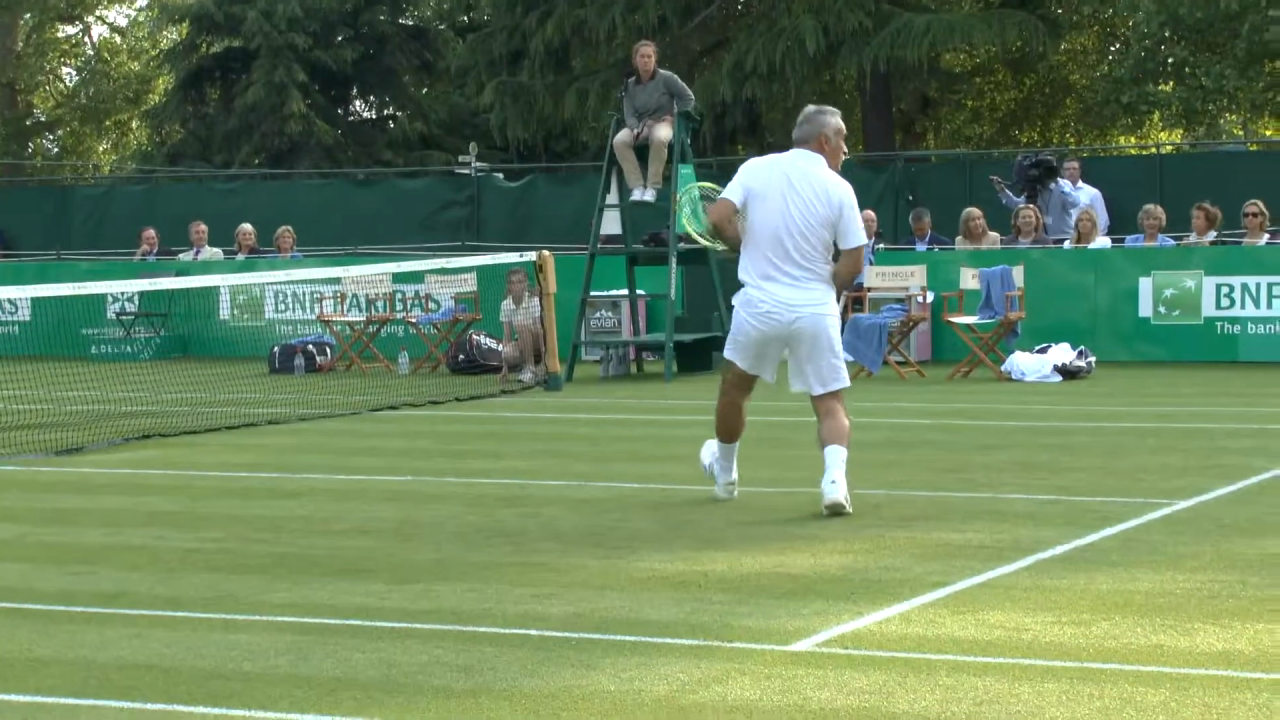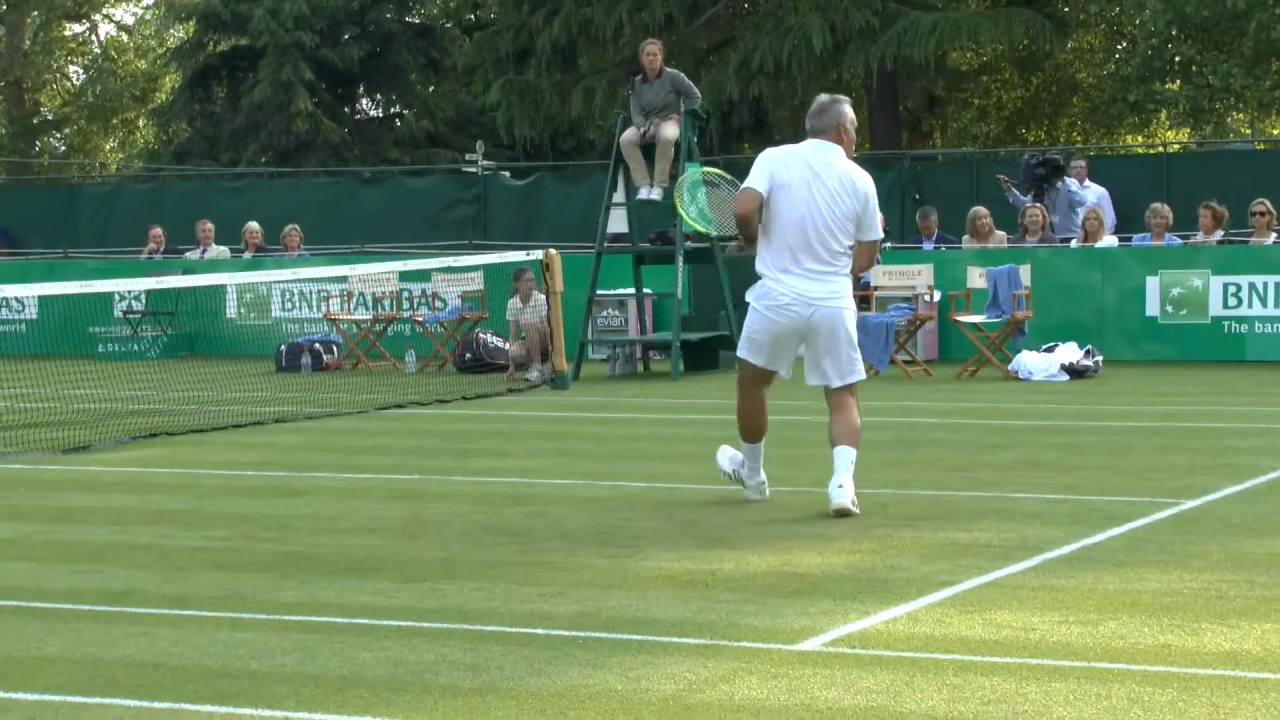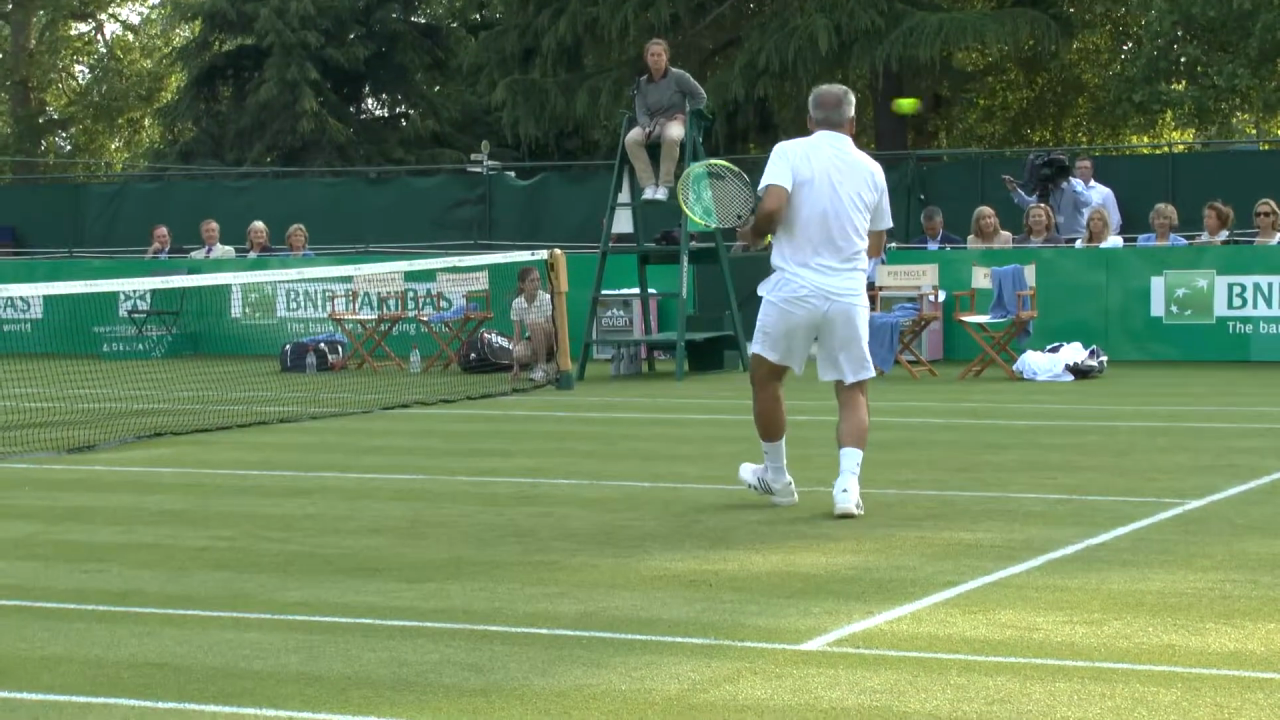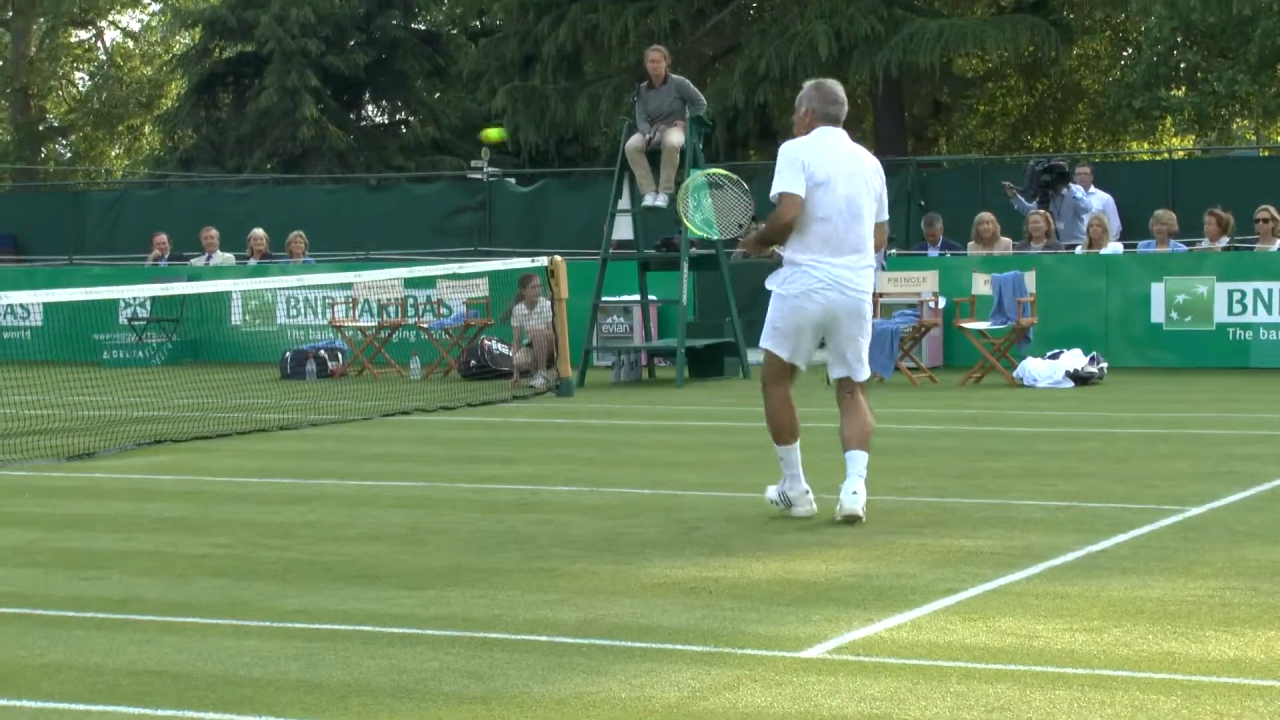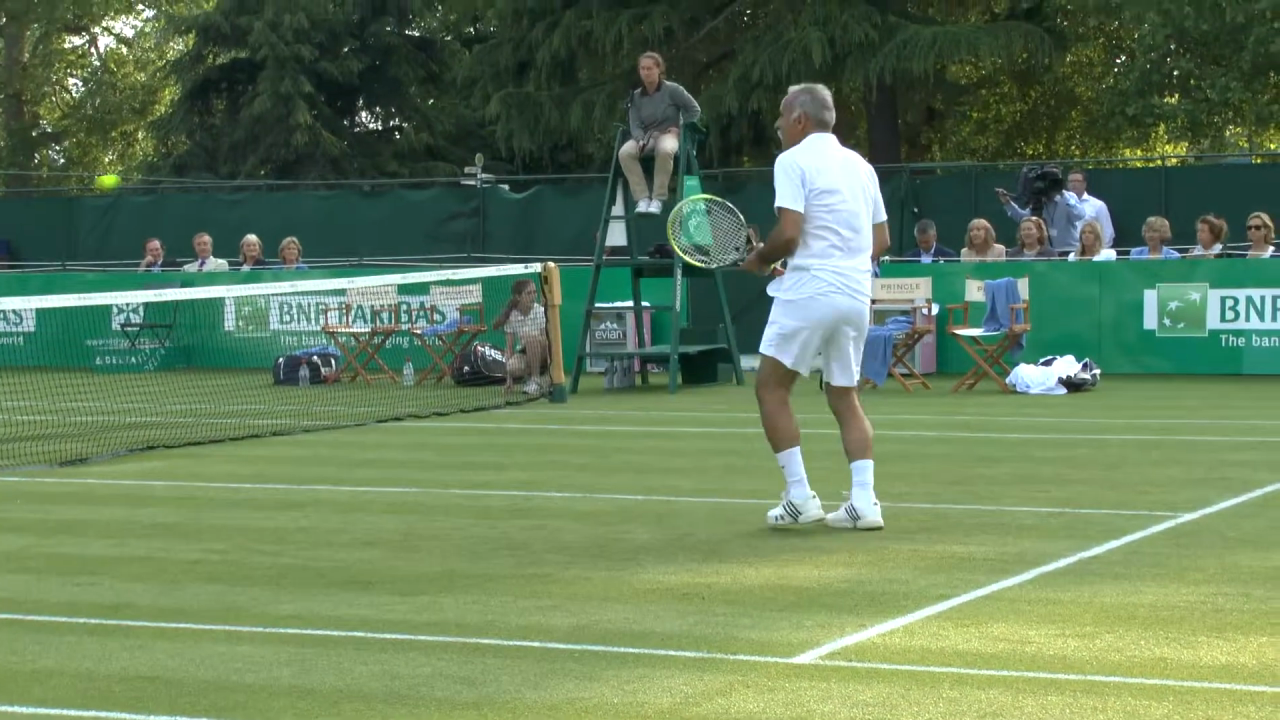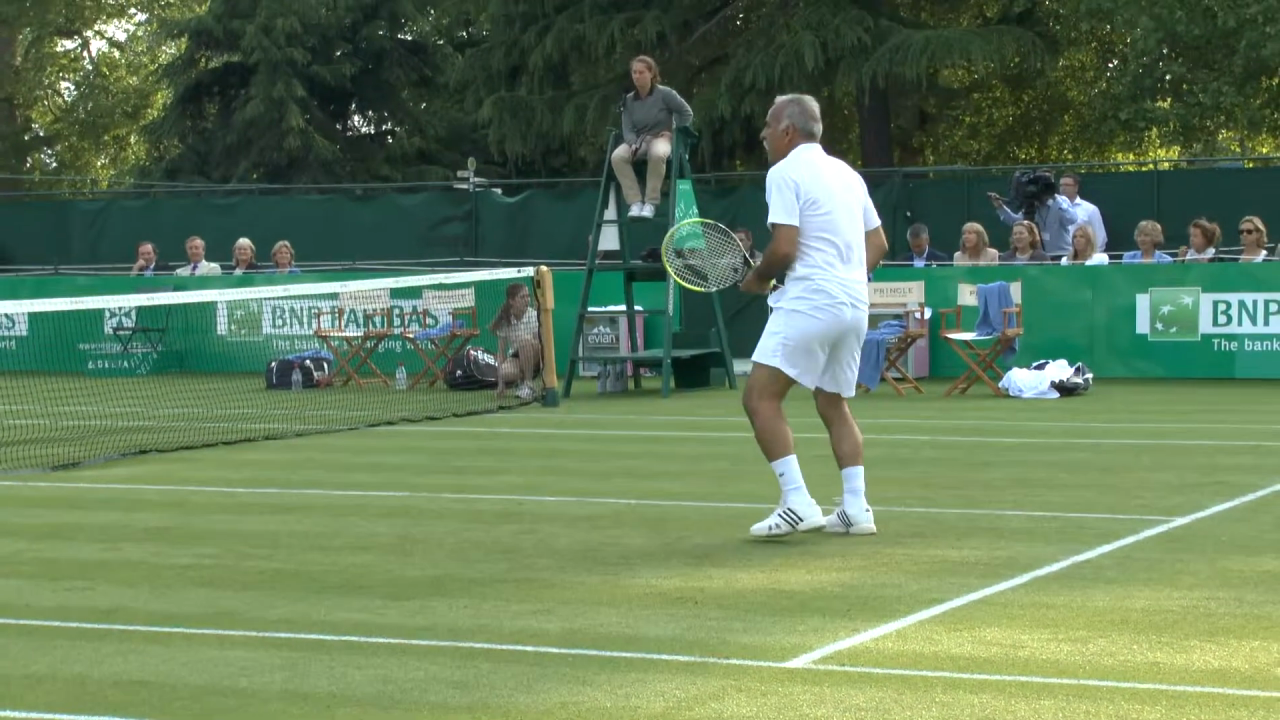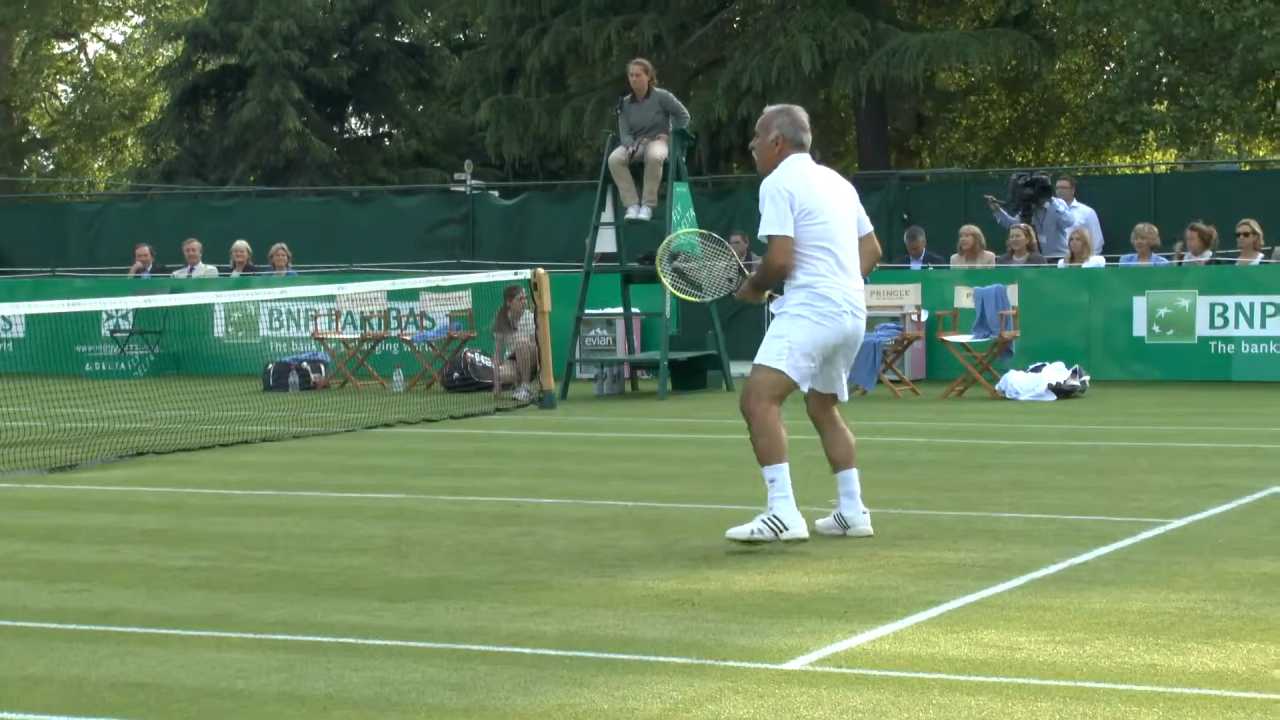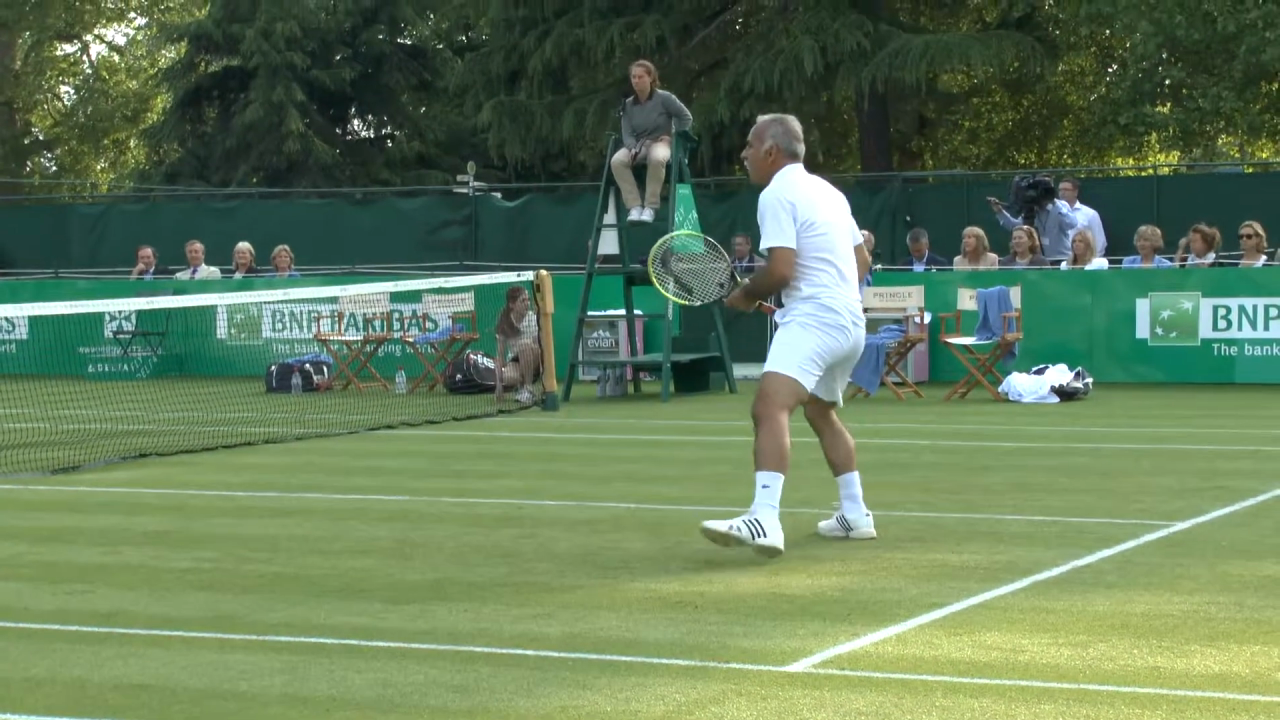
dt=0.1s
person 1, frame 1
left shoulder: (756, 167)
right shoulder: (839, 189)
left elbow: (718, 218)
right elbow: (853, 266)
left wrist: (746, 244)
left hip: (758, 305)
right hip: (814, 310)
left knee: (733, 389)
right knee: (831, 407)
left ankle: (724, 471)
right ankle: (835, 479)
person 1, frame 2
left shoulder: (773, 158)
right shoulder: (860, 179)
left elbow: (745, 209)
right elbow: (867, 257)
left wrist: (748, 236)
left hip: (776, 298)
right hip: (833, 302)
left knee: (750, 384)
right knee: (843, 398)
left ankle: (750, 471)
right ankle: (841, 483)
person 1, frame 3
left shoulder: (789, 152)
right shoulder: (871, 169)
left elbow: (772, 205)
right elbow: (875, 245)
left wrist: (754, 232)
left hip: (792, 290)
right hip: (848, 296)
left knee: (764, 380)
right knee: (853, 395)
left ankle: (776, 477)
right ankle: (847, 486)
person 1, frame 4
left shoulder: (796, 151)
right shoulder: (869, 162)
left elbow: (788, 216)
right elbow: (880, 237)
left wrist: (758, 240)
left hip: (805, 285)
right hip: (856, 291)
left knee: (775, 382)
right knee: (853, 391)
left ankle: (795, 488)
right ankle: (855, 490)
person 1, frame 5
left shoulder: (794, 161)
right shoulder: (861, 166)
left elbow: (789, 231)
right elbow: (882, 240)
left wrist: (761, 257)
left hip: (810, 291)
right hip: (856, 295)
left knee: (771, 389)
right knee: (844, 400)
left ankle: (801, 496)
right ankle: (863, 501)
person 1, frame 6
left shoulder: (785, 172)
right shoulder: (848, 174)
left elbow: (784, 249)
right elbow: (878, 245)
left wrist: (758, 276)
left hip: (810, 303)
right hip: (853, 306)
left knee: (758, 396)
right knee: (832, 405)
left ankle: (798, 503)
right ankle: (855, 509)
person 1, frame 7
left shoulder: (779, 183)
right shoulder: (838, 182)
left elbow: (780, 260)
right elbow: (872, 251)
left wrist: (753, 286)
left hip: (811, 310)
right hip: (851, 312)
left knee: (758, 401)
right knee: (823, 408)
left ankle: (783, 512)
right ankle: (852, 511)
person 1, frame 8
left shoulder: (777, 194)
right shoulder: (828, 192)
left elbow: (781, 271)
right elbow: (860, 261)
left wrist: (745, 293)
left hip: (813, 320)
right hip: (847, 322)
left knee: (769, 409)
right knee: (820, 412)
left ankle: (763, 520)
right ankle: (854, 514)
